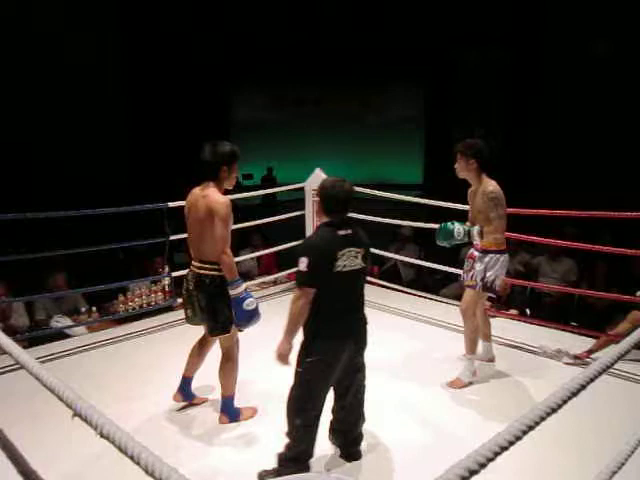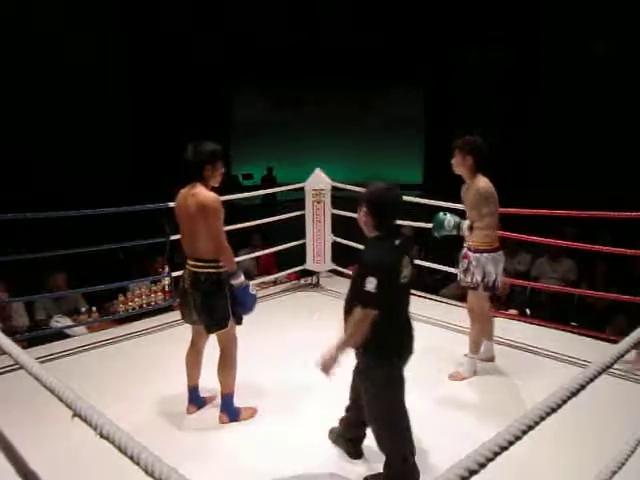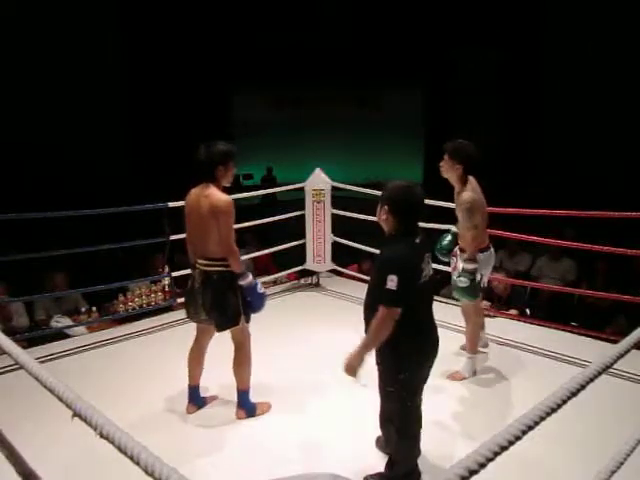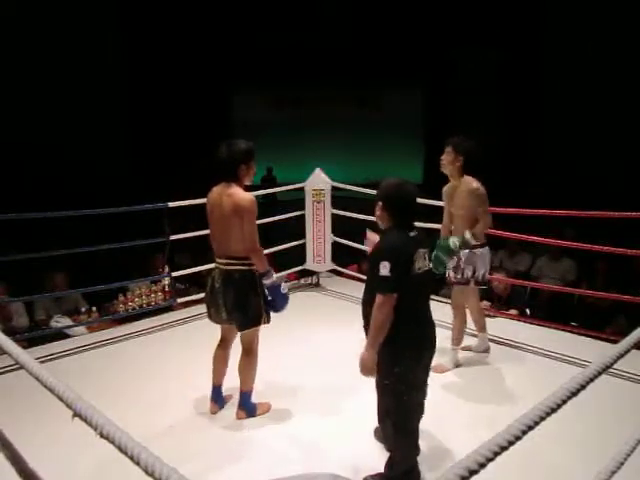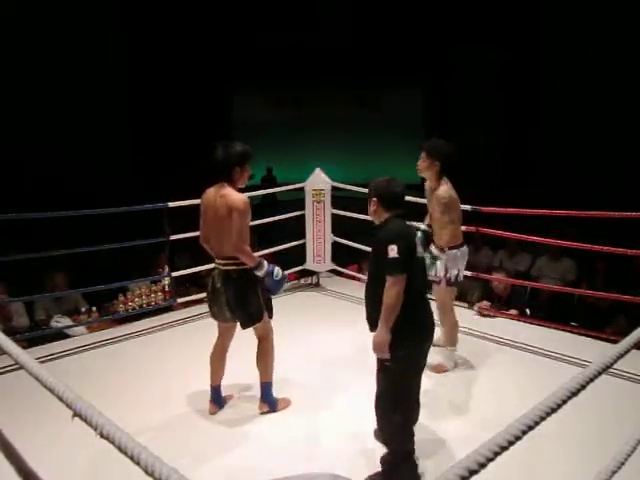
dt=0.7s
person 1, frame 1
left shoulder: (315, 244)
right shoulder: (359, 238)
left elbow: (304, 296)
left wrist: (287, 338)
left hip: (325, 338)
right hip: (355, 331)
left knee: (304, 401)
right knee: (350, 392)
right ankle: (349, 443)
person 1, frame 2
left shoulder: (376, 258)
right shoulder: (399, 244)
left elbow: (365, 315)
left wrist: (336, 351)
left hip: (382, 348)
right hip: (396, 338)
left knee: (385, 410)
right knee: (363, 387)
right ankle: (349, 434)
person 1, frame 3
left shoulder: (395, 256)
right shoulder: (417, 243)
left elbow: (388, 315)
left wrist: (359, 353)
left hip: (401, 350)
right hip: (422, 341)
left knee: (398, 409)
right knee: (407, 403)
right ankle: (396, 442)
person 1, frame 4
left shoulder: (389, 246)
right shoulder: (418, 240)
left elbow: (385, 303)
left wrist: (371, 348)
left hip: (399, 342)
right hip: (422, 336)
left knee: (396, 405)
right knee: (409, 400)
right ankle: (393, 434)
person 1, frame 5
left shoulder: (390, 233)
right shoulder: (404, 230)
left elbow: (395, 283)
left wrist: (383, 328)
right wrist: (371, 276)
left hip: (402, 331)
right hip: (418, 326)
left knee: (390, 399)
right knee: (405, 391)
right ankle: (394, 433)
person 2, frame 1
left shoulder: (193, 195)
right shoulder: (220, 202)
right elbow: (224, 252)
right wrist: (238, 290)
left hip: (195, 276)
right hip: (214, 280)
left knee: (209, 336)
right knee: (230, 346)
left ankle: (184, 390)
right ankle: (228, 410)
person 2, frame 2
left shoulder: (182, 196)
right shoulder: (210, 199)
right elbow: (221, 246)
right wrist: (238, 279)
left hip: (191, 275)
right hip: (211, 278)
left knee: (198, 340)
right knee: (228, 343)
left ankle: (194, 399)
right ankle: (228, 410)
person 2, frame 3
left shoulder: (191, 196)
right shoulder: (222, 201)
left elbow: (189, 240)
right elbow: (230, 249)
right wrist: (247, 279)
left hip: (200, 275)
right hip: (221, 277)
left knee: (201, 338)
right knee: (242, 341)
left ankle: (194, 399)
right ankle: (244, 405)
person 2, frame 4
left shoulder: (213, 195)
right shoulder: (245, 200)
right elbow: (253, 248)
right wrist: (269, 278)
left hip: (220, 274)
right hip: (242, 277)
left knee: (226, 338)
right knee: (249, 344)
left ankle: (216, 397)
right ankle: (245, 406)
person 2, frame 5
left shoulder: (207, 196)
right shoulder: (239, 201)
left elbow: (204, 240)
right elbow: (240, 247)
right wrist: (263, 267)
left hip: (219, 275)
right hip: (240, 276)
left knee: (223, 338)
right knee: (265, 335)
left ankle: (215, 398)
right ankle: (267, 399)
person 3, frame 1
left shoulder: (491, 191)
right shoulder: (472, 191)
left elbow: (499, 230)
left wrist: (466, 233)
right wrist: (455, 232)
left hip: (492, 256)
right hip: (479, 253)
left knee: (467, 309)
right knee: (477, 307)
left ankle: (468, 370)
right ankle: (486, 351)
person 3, frame 2
left shoulder: (483, 188)
right shoulder: (467, 187)
left elbow: (490, 226)
left wrist: (457, 225)
right wrist: (461, 237)
left hip: (485, 255)
right hip: (474, 252)
left knee: (475, 309)
right knee: (482, 305)
left ankle: (470, 364)
right ankle: (487, 350)
person 3, frame 3
left shoulder: (468, 197)
right shoulder: (464, 184)
left elbow: (471, 239)
left wrist: (468, 271)
right wrist: (452, 235)
left hip: (477, 255)
right hip: (467, 251)
left knee: (468, 307)
right knee: (472, 300)
left ankle: (470, 365)
right ankle: (480, 339)
person 3, frame 4
left shoulder: (474, 189)
right shoulder: (447, 190)
left elbow: (485, 224)
left wrist: (460, 241)
right wrist: (441, 246)
left hip: (474, 251)
right hip: (458, 250)
left knee: (458, 303)
right knee: (471, 299)
left ankle: (452, 357)
right ankle: (483, 342)
person 3, frame 5
left shoulder: (444, 193)
right shoulder: (429, 185)
left elbow: (449, 232)
left wrist: (433, 254)
left hip: (452, 252)
right hip: (440, 249)
left knee: (445, 303)
right knee: (440, 298)
left ankle: (450, 357)
right ankle: (446, 338)
